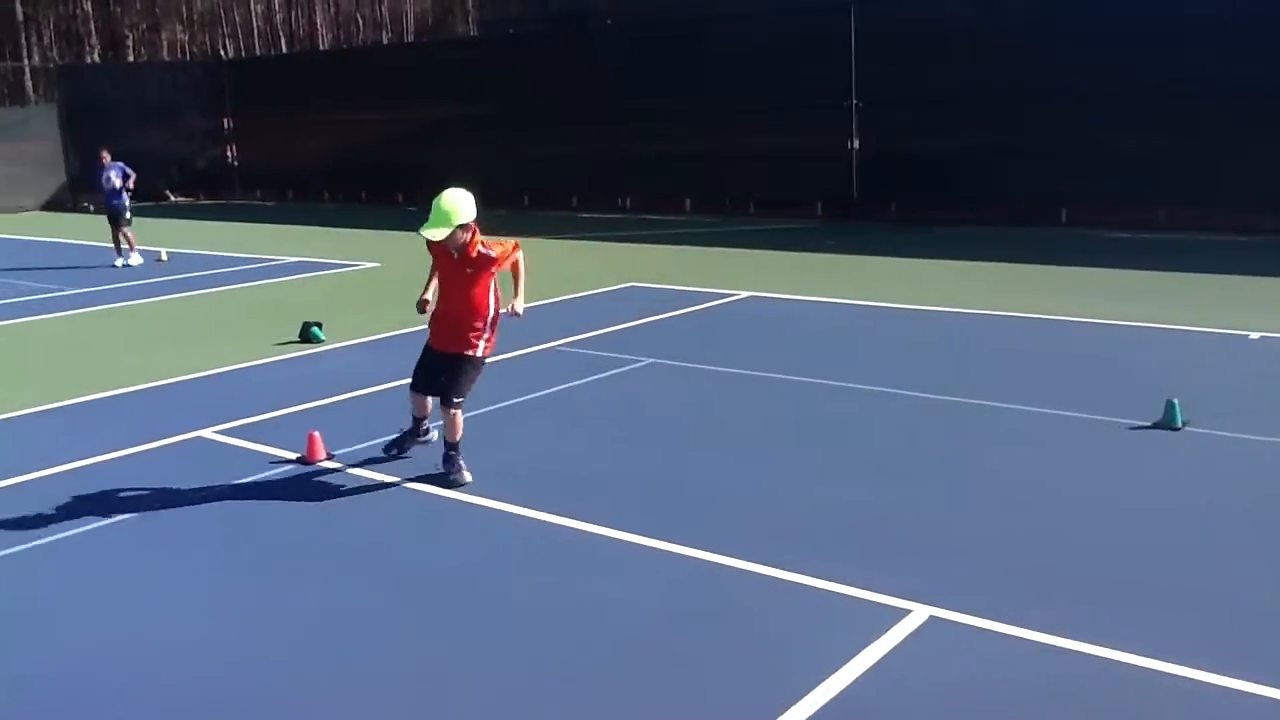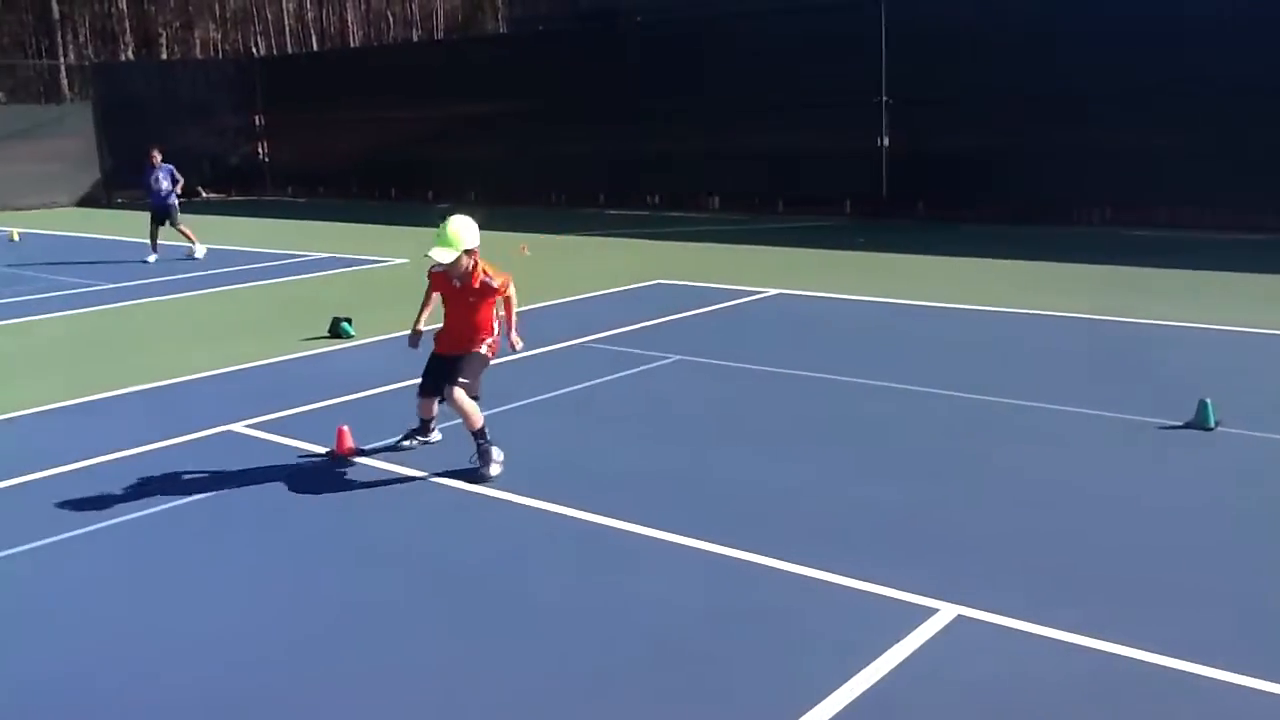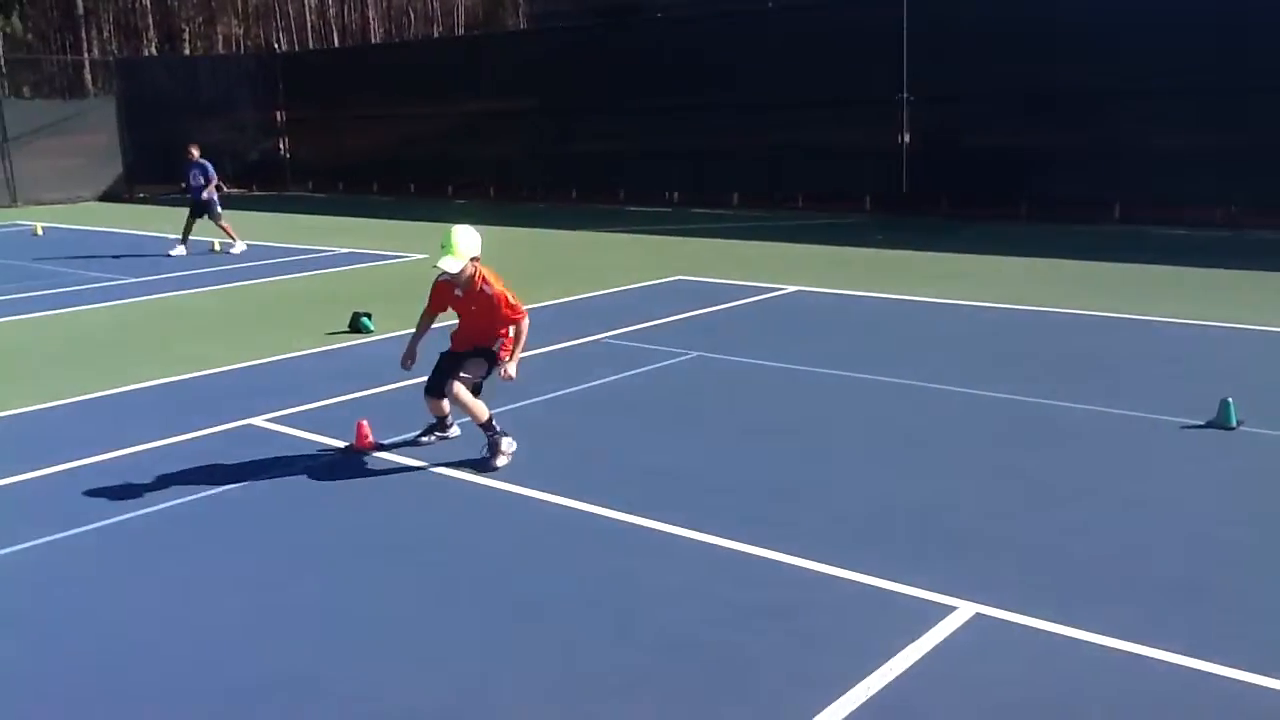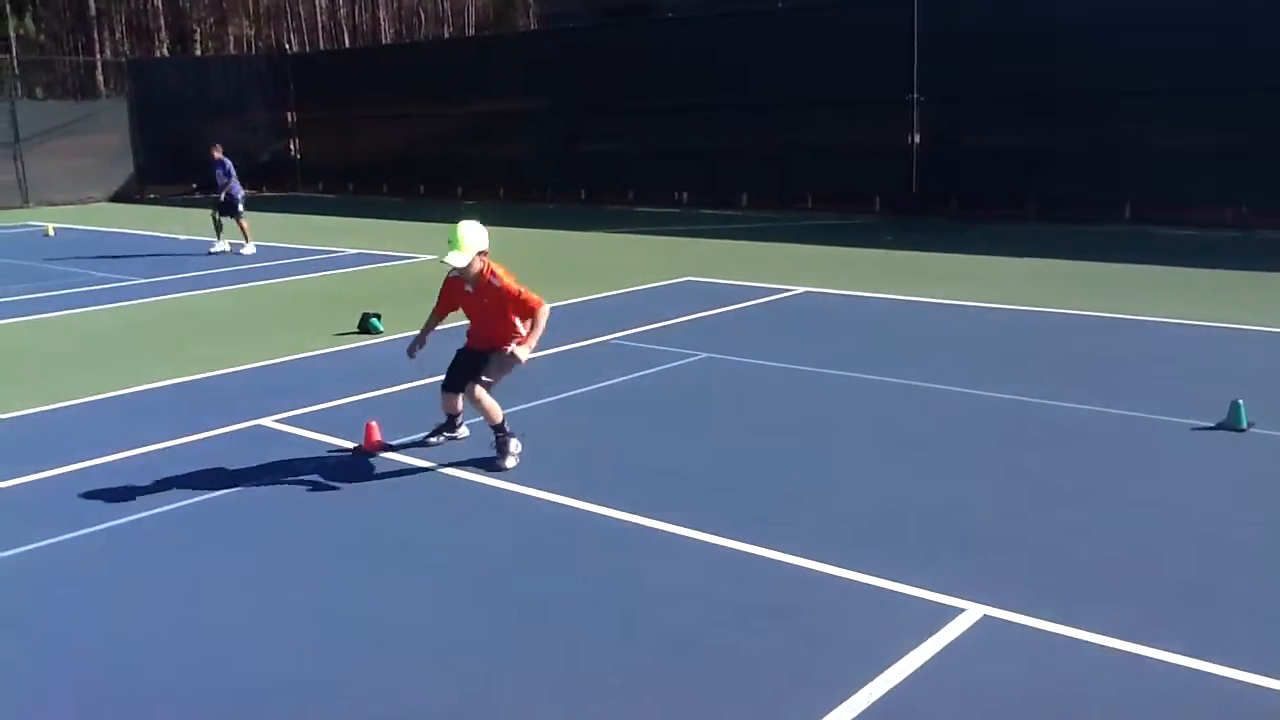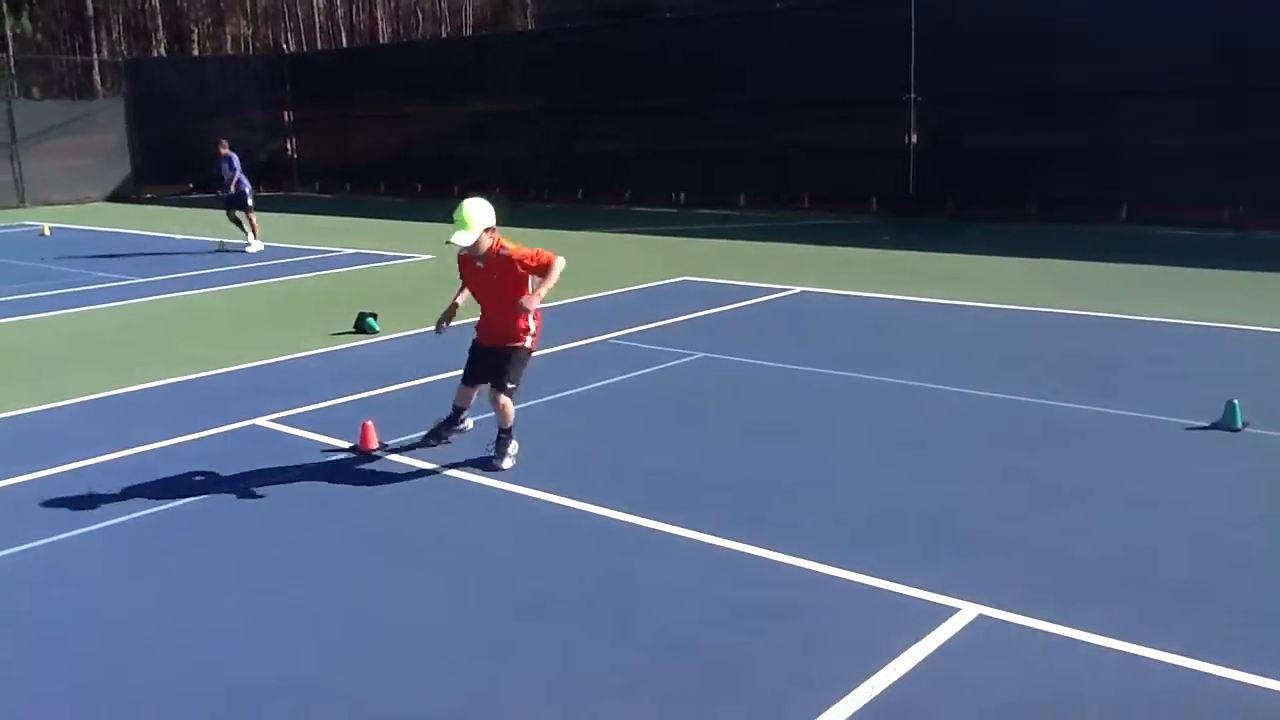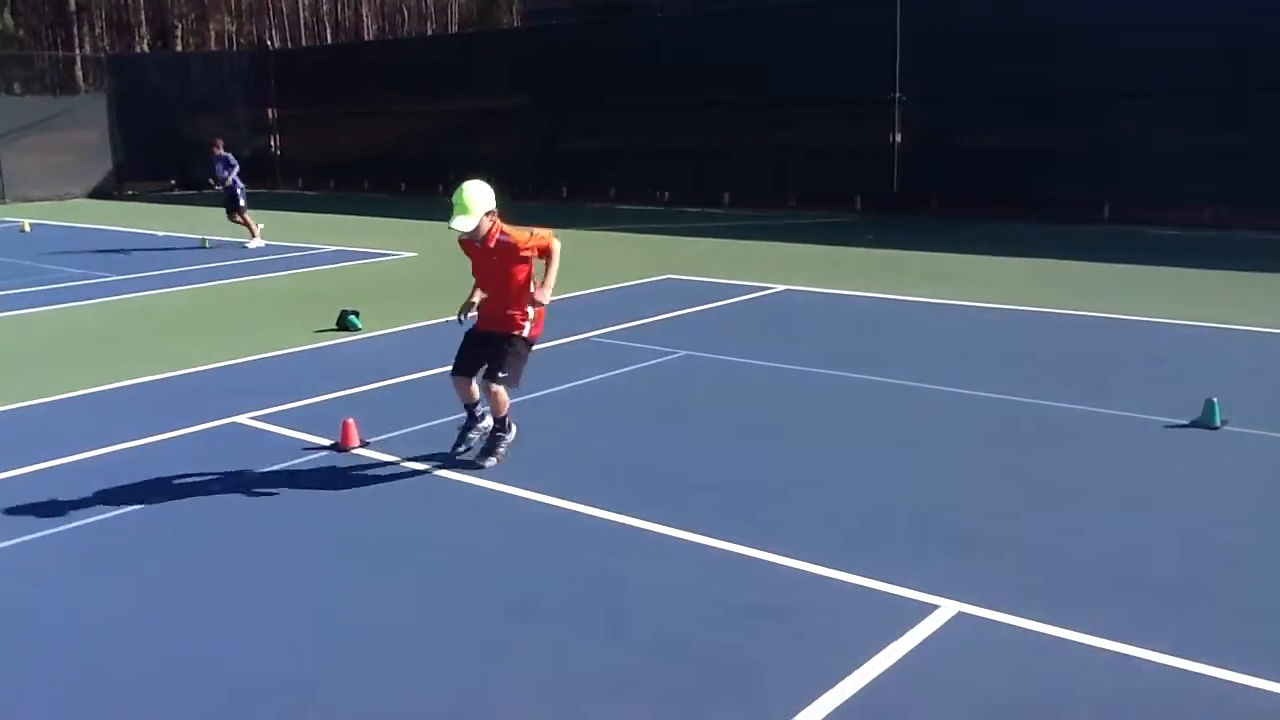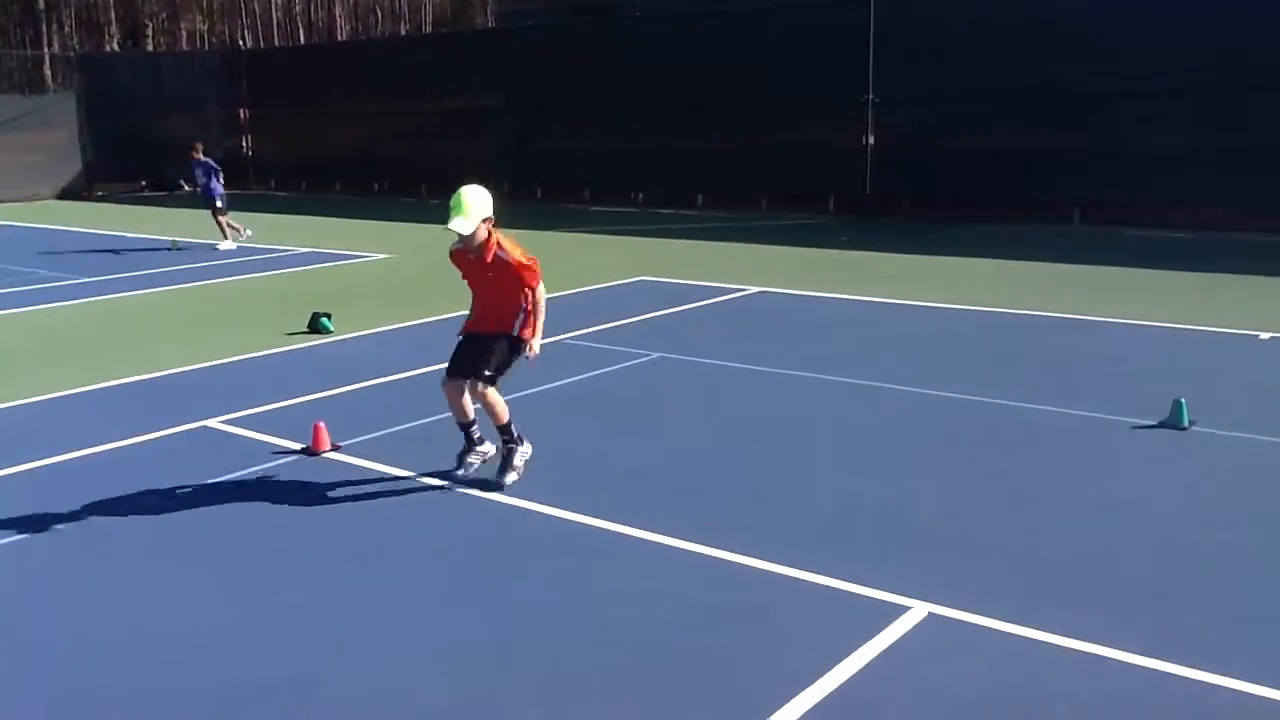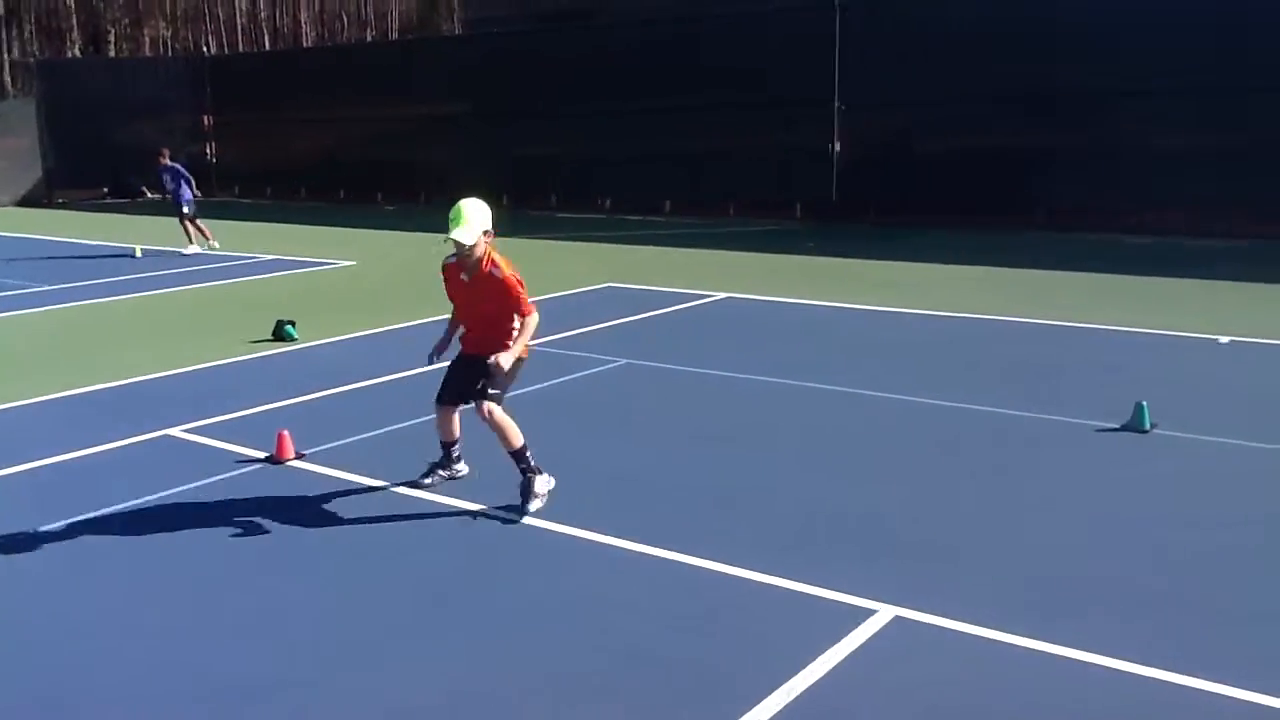
dt=0.1s
person 1, frame 1
left shoulder: (488, 255)
right shoulder: (438, 246)
left elbow: (517, 253)
left wrist: (518, 297)
right wrist: (426, 293)
left hip: (472, 342)
right hip: (441, 335)
left knee: (451, 406)
right knee: (418, 391)
left ankle: (452, 457)
right ankle: (420, 431)
person 1, frame 2
left shoulder: (490, 281)
right shoulder: (438, 272)
left elbow: (508, 291)
left wrist: (511, 331)
right wrist: (419, 323)
left hip: (478, 346)
right hip: (447, 343)
left knee: (455, 394)
right knee: (426, 396)
left ankle: (486, 449)
right ankle: (427, 430)
person 1, frame 3
left shoulder: (492, 292)
right shoulder: (443, 283)
left elbow: (522, 319)
right elbow: (431, 312)
left wrist: (512, 361)
right wrist: (412, 345)
left hip: (492, 346)
right hip: (463, 342)
left knee: (456, 388)
right knee: (433, 395)
left ankle: (498, 439)
right ankle: (445, 426)
person 1, frame 4
left shoulder: (503, 285)
right shoulder: (454, 280)
left elbow: (542, 309)
right elbow: (441, 309)
left wrist: (528, 345)
right wrist: (422, 336)
left hip: (508, 345)
right hip: (479, 341)
left knee: (477, 391)
right knee: (449, 391)
left ankle: (506, 440)
right ankle: (454, 426)
person 1, frame 5
left shoulder: (513, 256)
right shoulder: (465, 257)
left elbow: (557, 262)
left wrist: (537, 295)
right wrist: (452, 306)
left hip: (518, 334)
right hip: (487, 332)
left knee: (499, 395)
right knee: (468, 385)
left ankle: (506, 441)
right ankle: (458, 420)
person 1, frame 6
left shoulder: (513, 241)
right shoulder: (467, 241)
left elbow: (552, 243)
left wrist: (545, 287)
right wrist: (473, 297)
left hip: (518, 323)
right hip: (487, 320)
left knee: (494, 384)
right knee: (460, 376)
left ankle: (502, 430)
right ankle: (477, 420)
person 1, frame 7
left shoulder: (509, 256)
right shoulder: (458, 251)
left elbow: (537, 290)
left wrist: (536, 335)
right wrist: (473, 316)
left hip: (510, 329)
right hip: (479, 326)
left knee: (482, 387)
right knee: (451, 383)
left ankle: (514, 445)
right ankle: (476, 443)
person 1, frame 8
left shoulder: (502, 275)
right shoulder: (451, 267)
left elbow: (530, 317)
left wrist: (511, 353)
right wrist: (447, 338)
left hip: (503, 351)
right hip: (473, 348)
left knee: (487, 408)
right knee: (444, 408)
left ankle: (532, 475)
right ankle: (451, 461)
